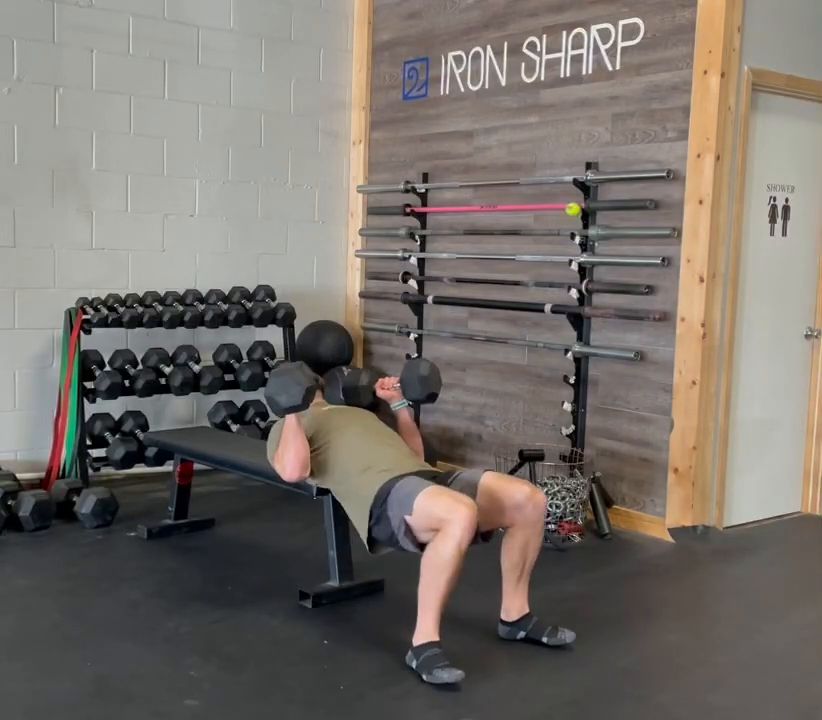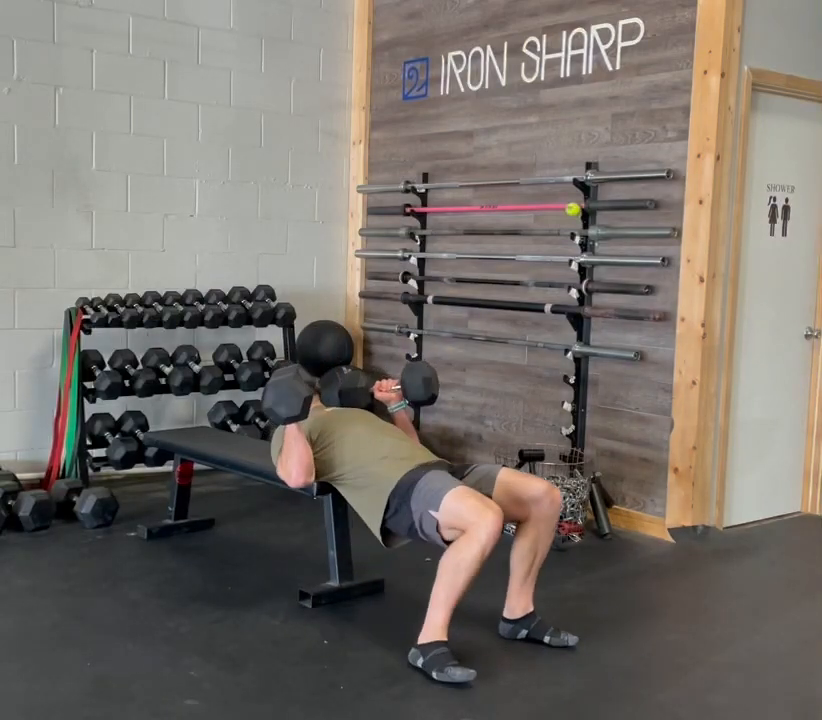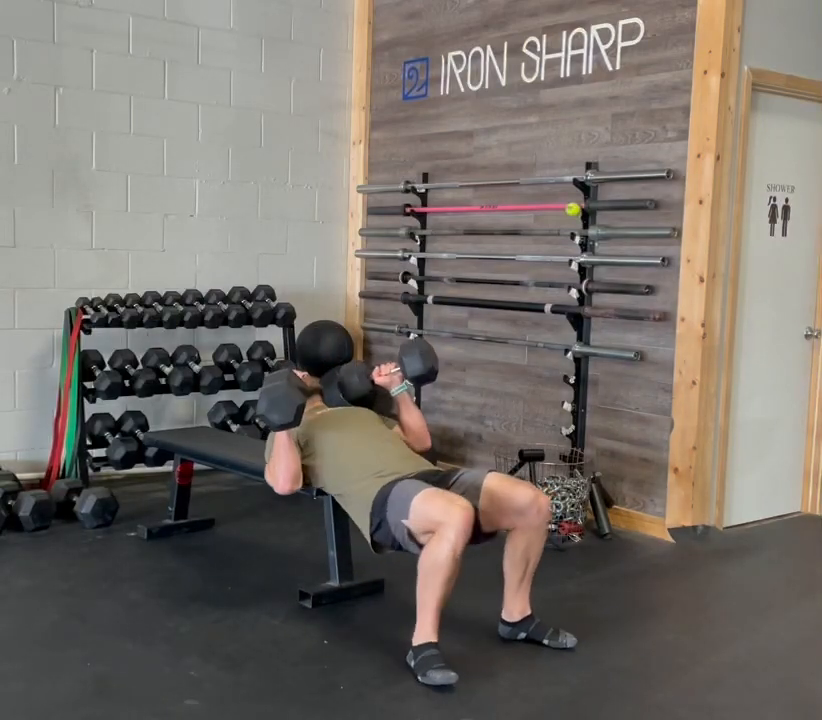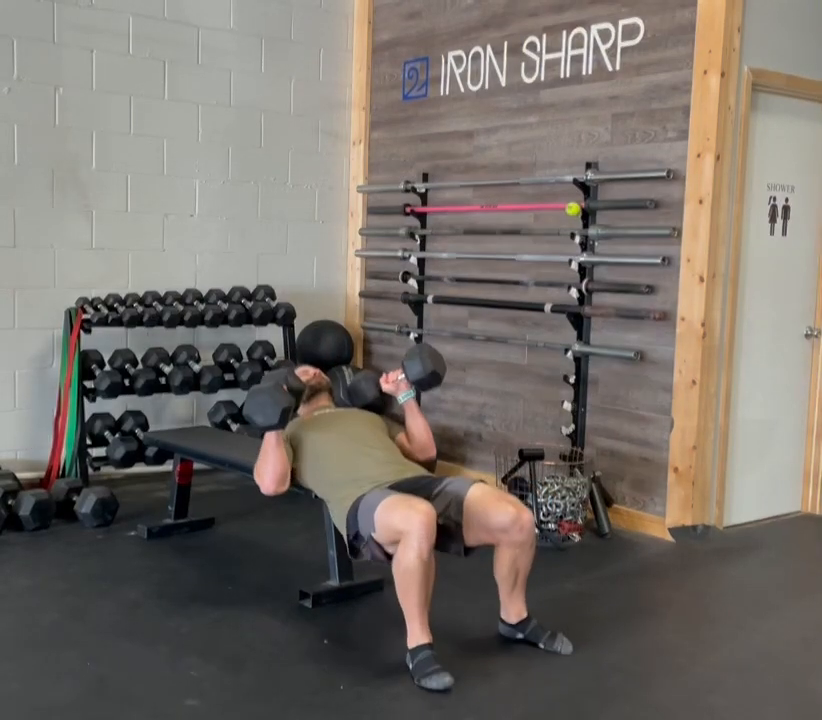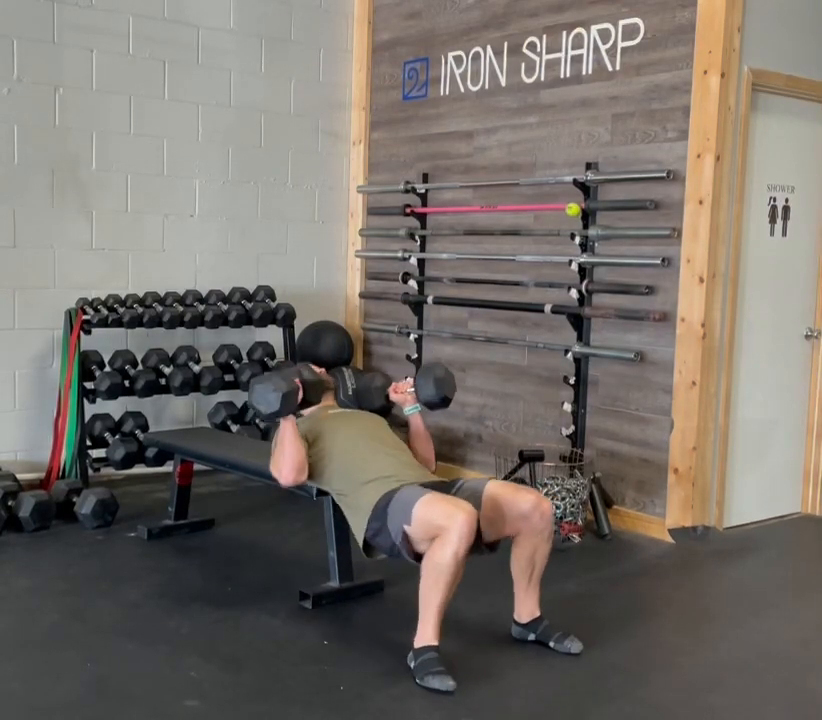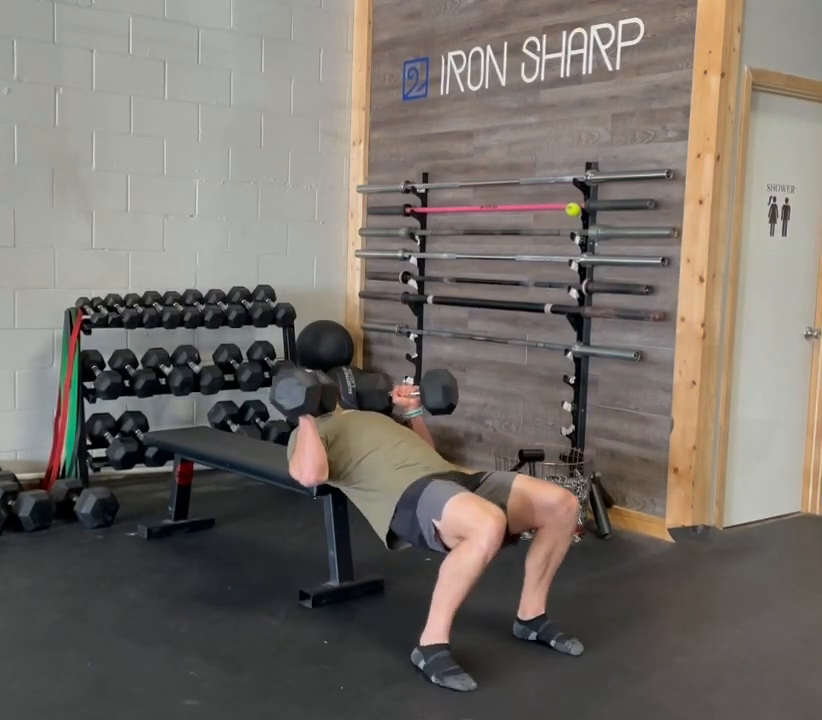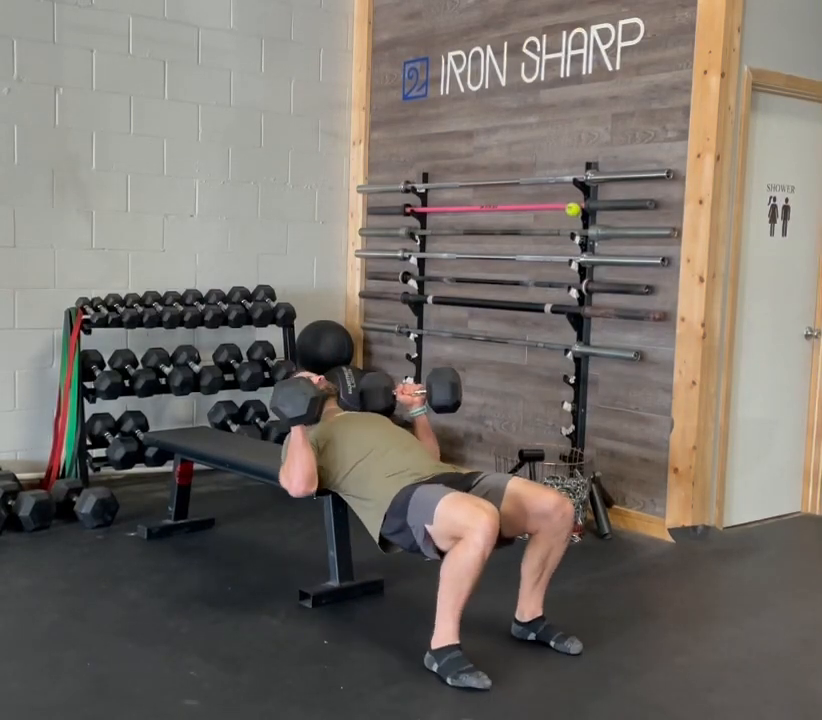
dt=0.3s
person 1, frame 1
left shoulder: (357, 412)
right shoulder: (287, 427)
right elbow: (294, 471)
left wrist: (398, 402)
right wrist: (291, 409)
left hip: (426, 477)
right hip: (383, 494)
left knee: (529, 501)
right knee: (460, 516)
left ankle: (515, 616)
right ankle: (424, 643)
person 1, frame 2
left shoulder: (353, 414)
right shoulder: (290, 432)
right elbow: (299, 477)
left wrist: (396, 404)
left hip: (435, 469)
right hip: (399, 486)
left knee: (545, 498)
right knee: (486, 520)
left ankle: (518, 614)
right ankle: (430, 641)
person 1, frame 3
left shoulder: (360, 413)
right shoulder: (286, 432)
left elbow: (420, 442)
right elbow: (286, 483)
left wrist: (398, 387)
left hip: (431, 478)
right hip: (385, 496)
left knee: (533, 504)
right knee: (457, 518)
left ankle: (515, 618)
right ankle: (423, 644)
person 1, frame 4
left shoulder: (368, 416)
right shoulder: (288, 431)
left elbow: (424, 451)
right elbow: (271, 484)
left wrist: (404, 395)
left hip: (422, 484)
right hip: (368, 502)
left knee: (516, 520)
right knee: (419, 520)
left ankle: (515, 618)
right ankle: (419, 645)
person 1, frame 5
left shoulder: (368, 417)
right shoulder: (297, 429)
right elbow: (290, 475)
left wrist: (410, 407)
right wrist: (287, 411)
left hip: (431, 487)
right hip: (384, 505)
left knee: (536, 509)
right knee: (460, 521)
left ankle: (527, 618)
right ankle: (424, 646)
person 1, frame 6
left shoulder: (370, 416)
right shoulder: (308, 433)
right elbow: (311, 475)
left wrist: (413, 411)
right wrist: (304, 412)
left hip: (450, 476)
right hip: (408, 494)
left knee: (562, 505)
right knee: (488, 525)
left ankle: (531, 616)
right ankle: (432, 643)
person 1, frame 7
left shoulder: (373, 417)
right shoulder: (305, 436)
right elbow: (301, 486)
left wrist: (417, 409)
right wrist: (297, 420)
left hip: (448, 480)
right hip: (401, 498)
left knee: (557, 509)
right knee: (482, 522)
left ankle: (529, 617)
right ankle: (443, 646)
